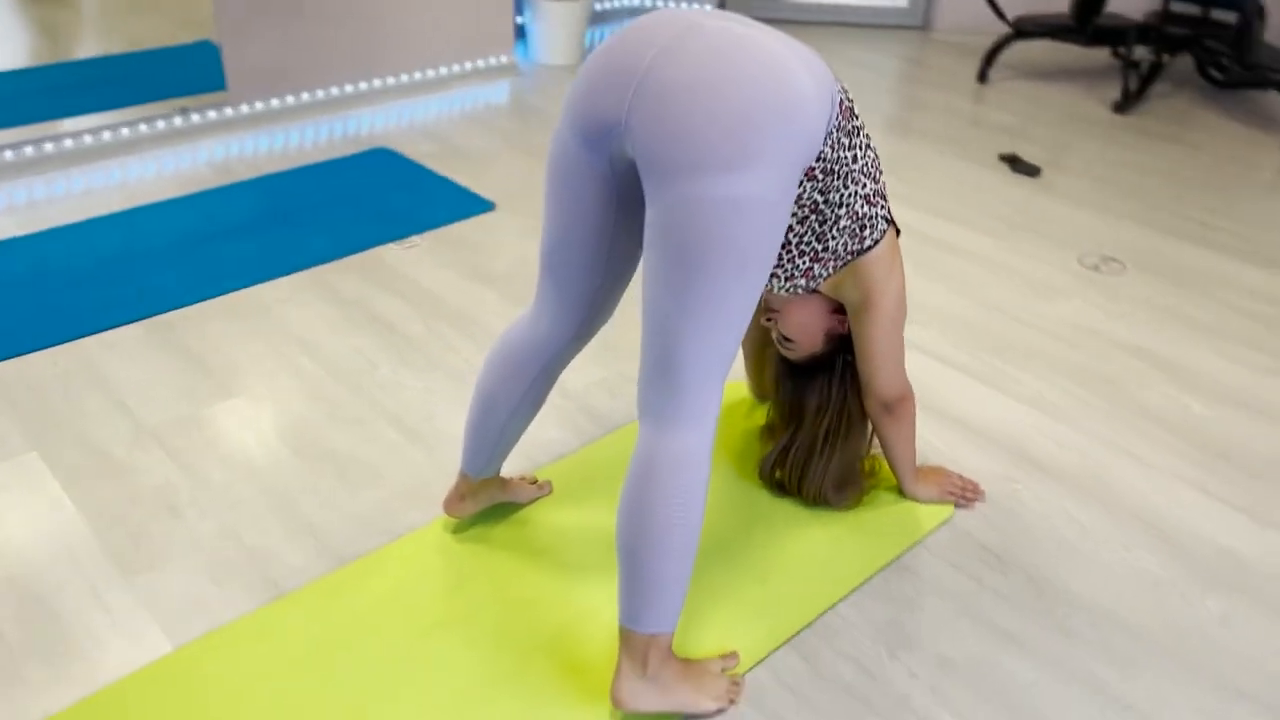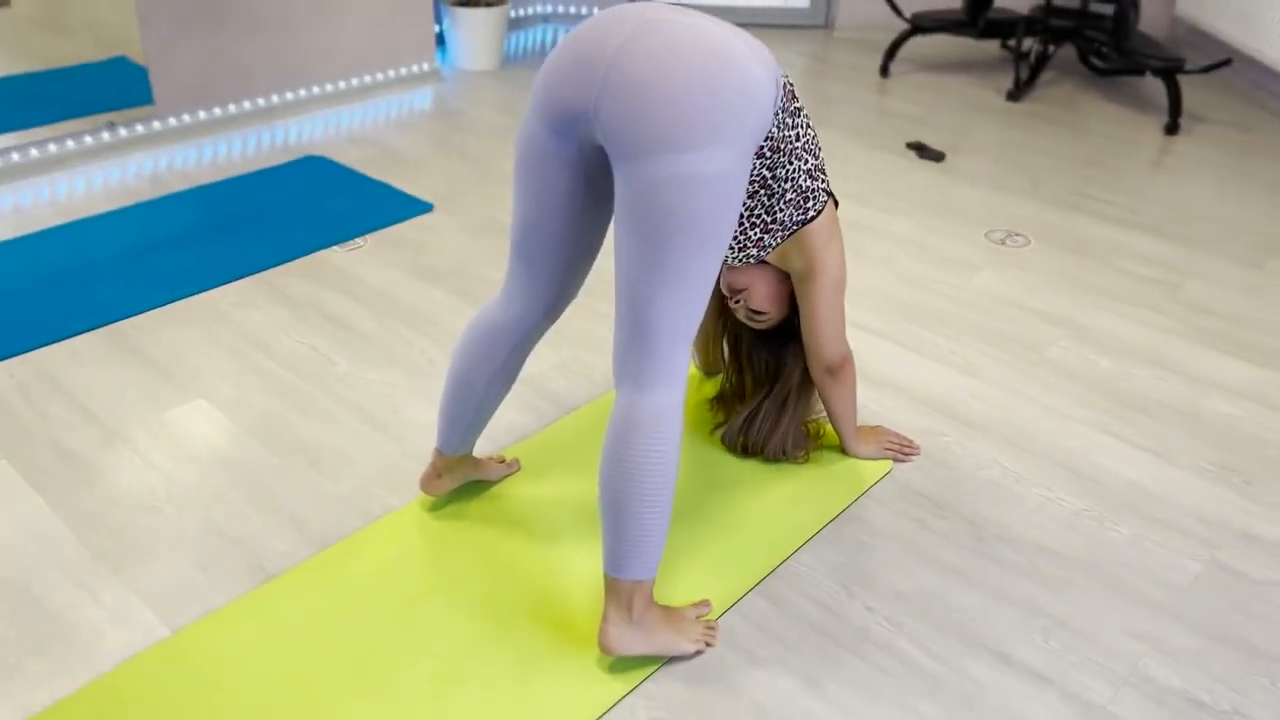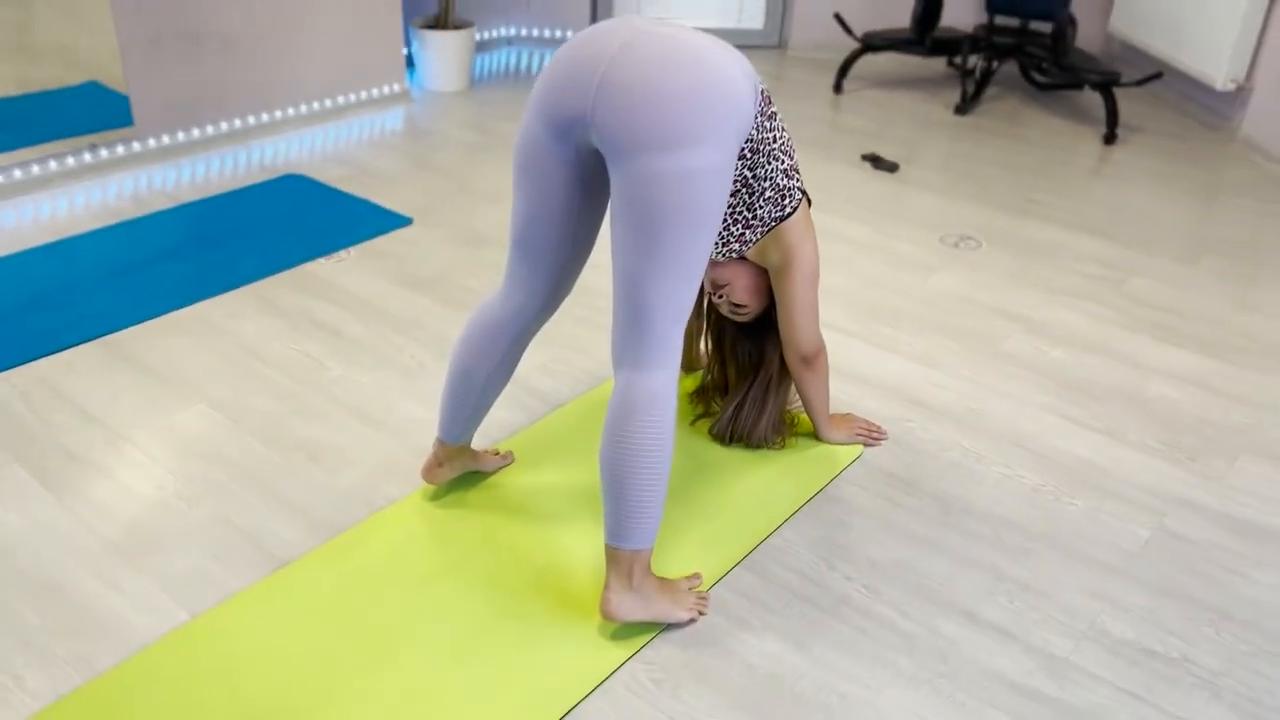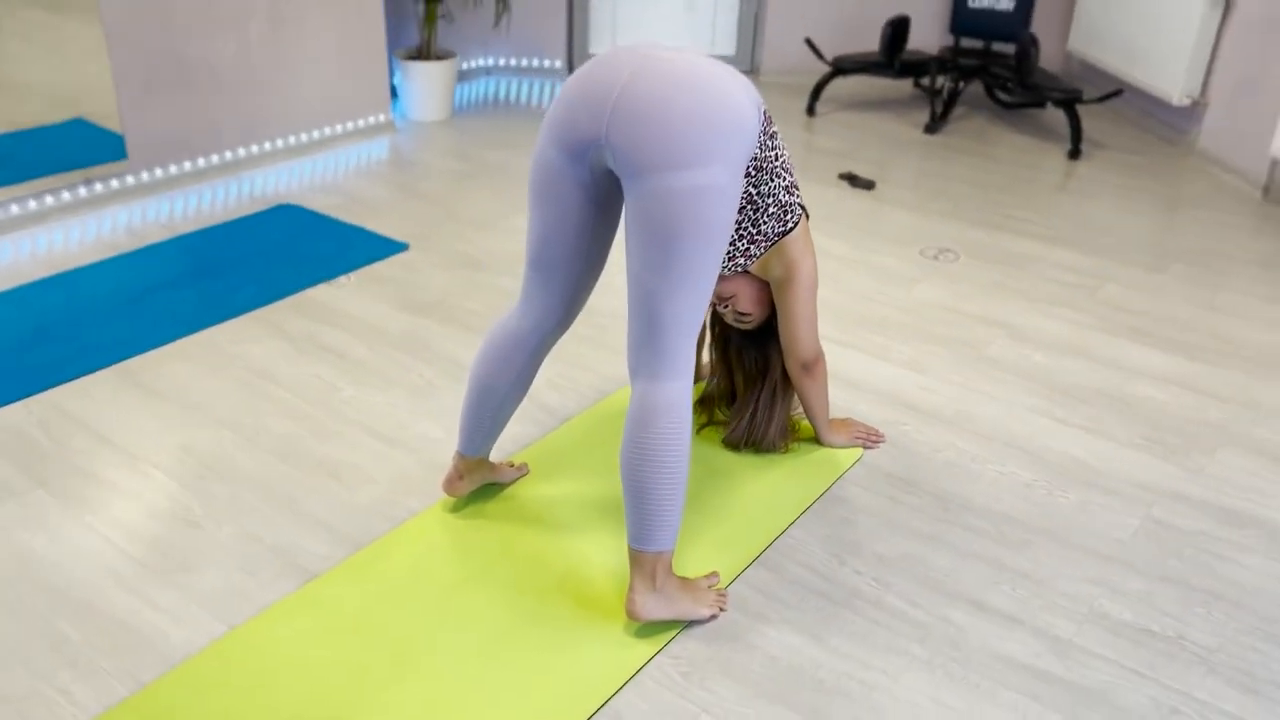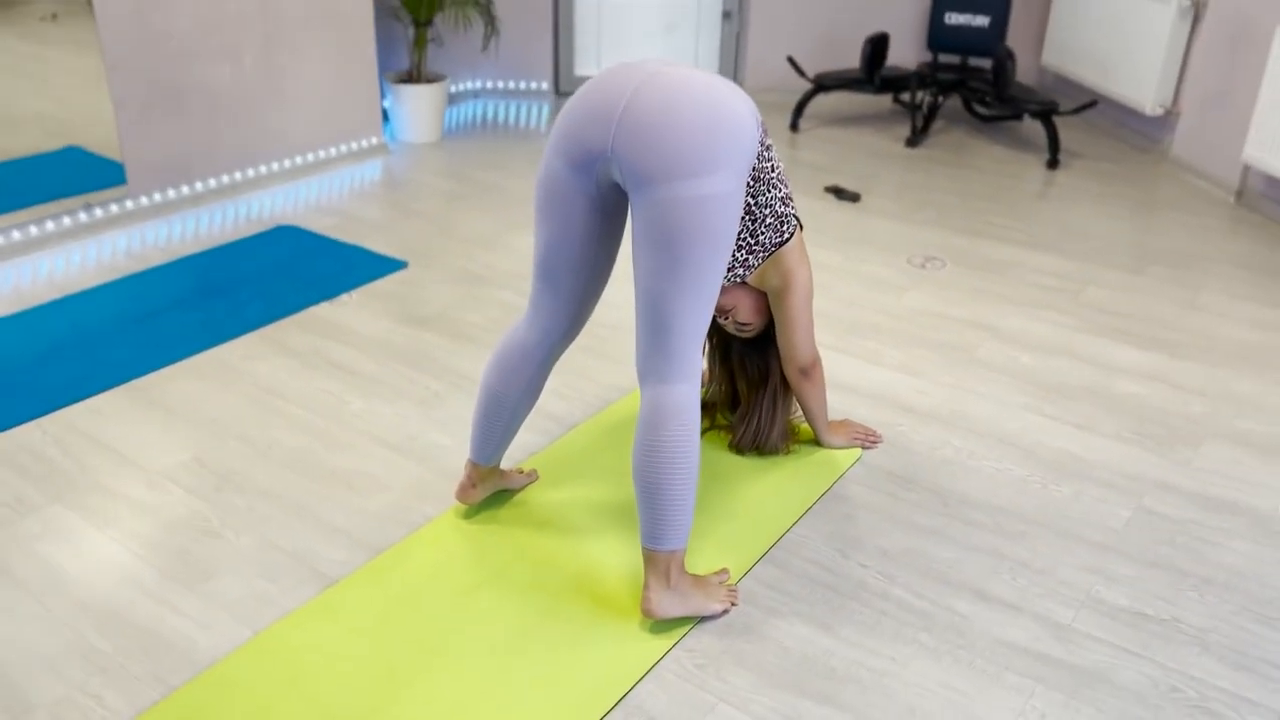
dt=0.4s
person 1, frame 1
right shoulder: (865, 267)
left elbow: (746, 306)
right elbow: (888, 396)
left wrist: (767, 389)
right wrist: (912, 479)
right hip: (733, 115)
left knee: (557, 320)
right knee: (680, 415)
left ankle: (474, 484)
person 1, frame 2
right shoulder: (807, 237)
left elbow: (697, 285)
right elbow: (830, 360)
left wrist: (714, 362)
right wrist: (852, 436)
right hip: (689, 97)
left knee: (525, 302)
right knee: (651, 377)
left ankle: (448, 462)
right ankle: (628, 617)
person 1, frame 3
left shoulder: (710, 244)
right shoulder: (783, 236)
left elbow: (677, 301)
right elbow: (805, 351)
left wrist: (689, 359)
right wrist: (825, 423)
right hip: (679, 100)
left knee: (523, 297)
right knee: (645, 361)
left ankle: (448, 453)
right ankle: (628, 585)
person 1, frame 4
right shoulder: (784, 249)
left elbow: (683, 315)
right elbow: (804, 358)
left wrist: (690, 370)
right wrist: (826, 428)
left hip: (595, 86)
right hip: (691, 121)
left knee: (538, 313)
right knee: (660, 371)
right ankle: (650, 587)
person 1, frame 5
right shoulder: (779, 260)
left elbow: (703, 332)
right elbow: (802, 363)
right wrist: (824, 429)
left hip: (599, 100)
right hip: (692, 132)
left knee: (546, 324)
right knee: (668, 375)
